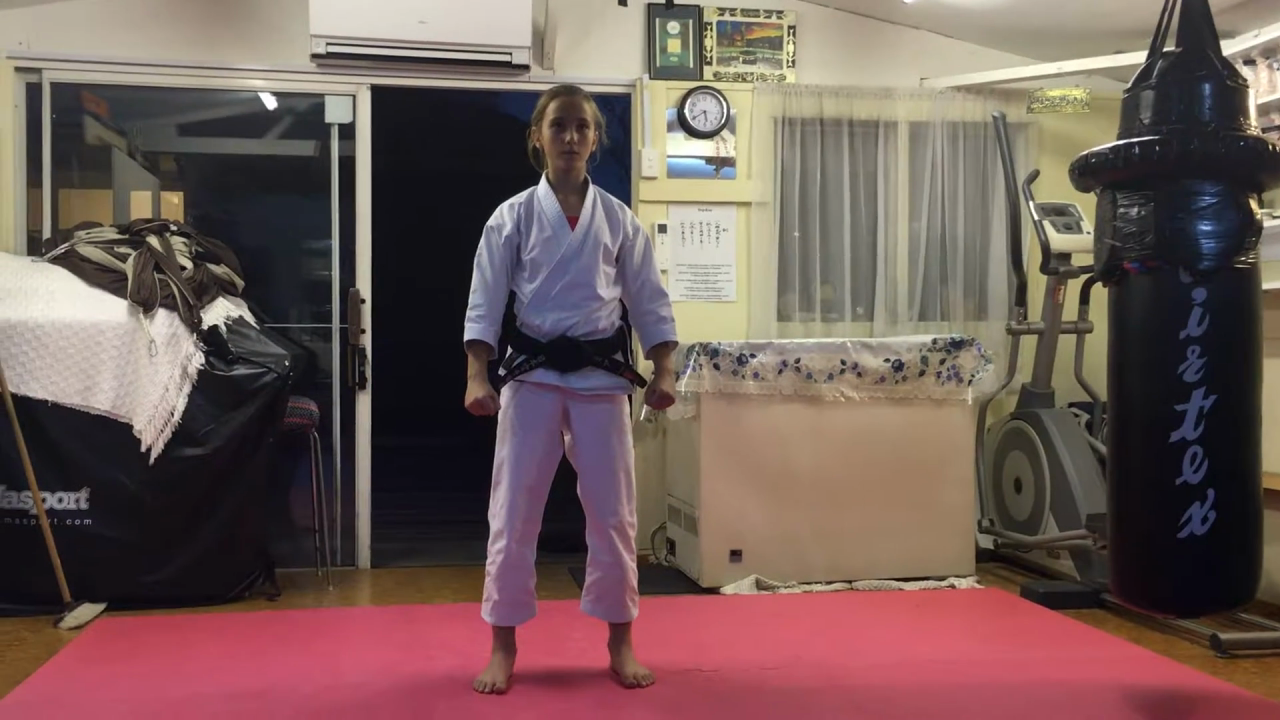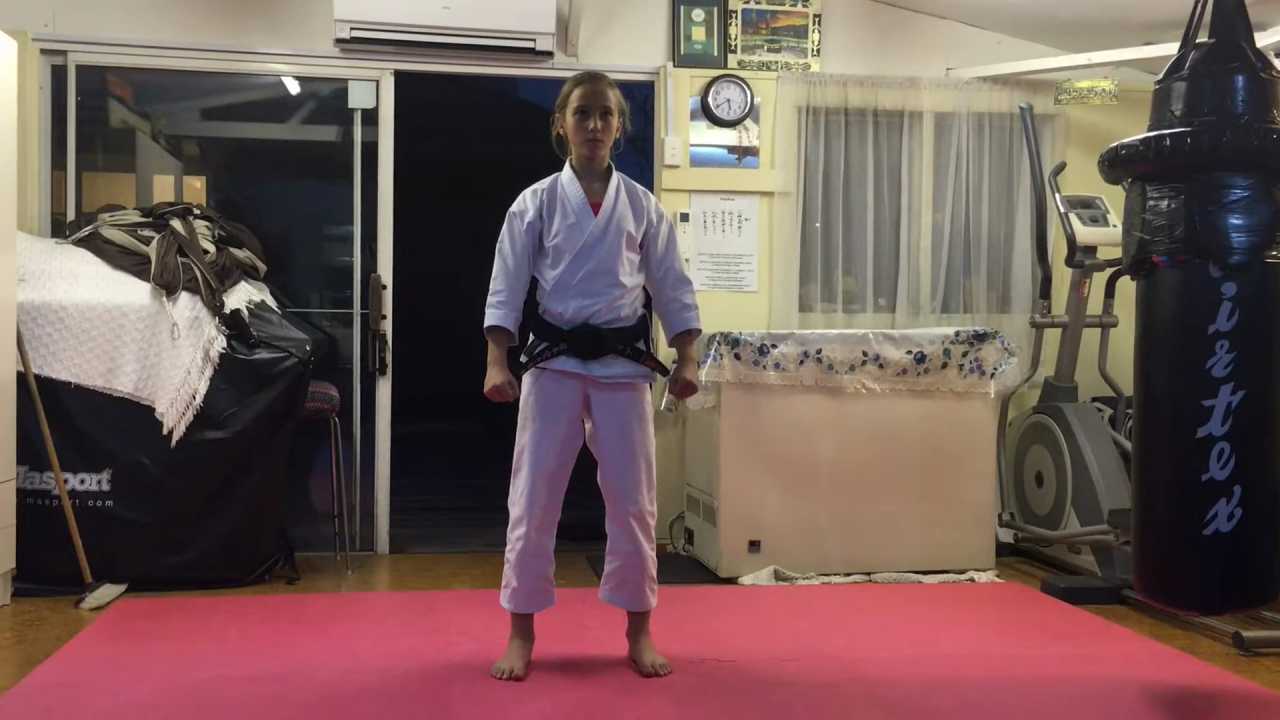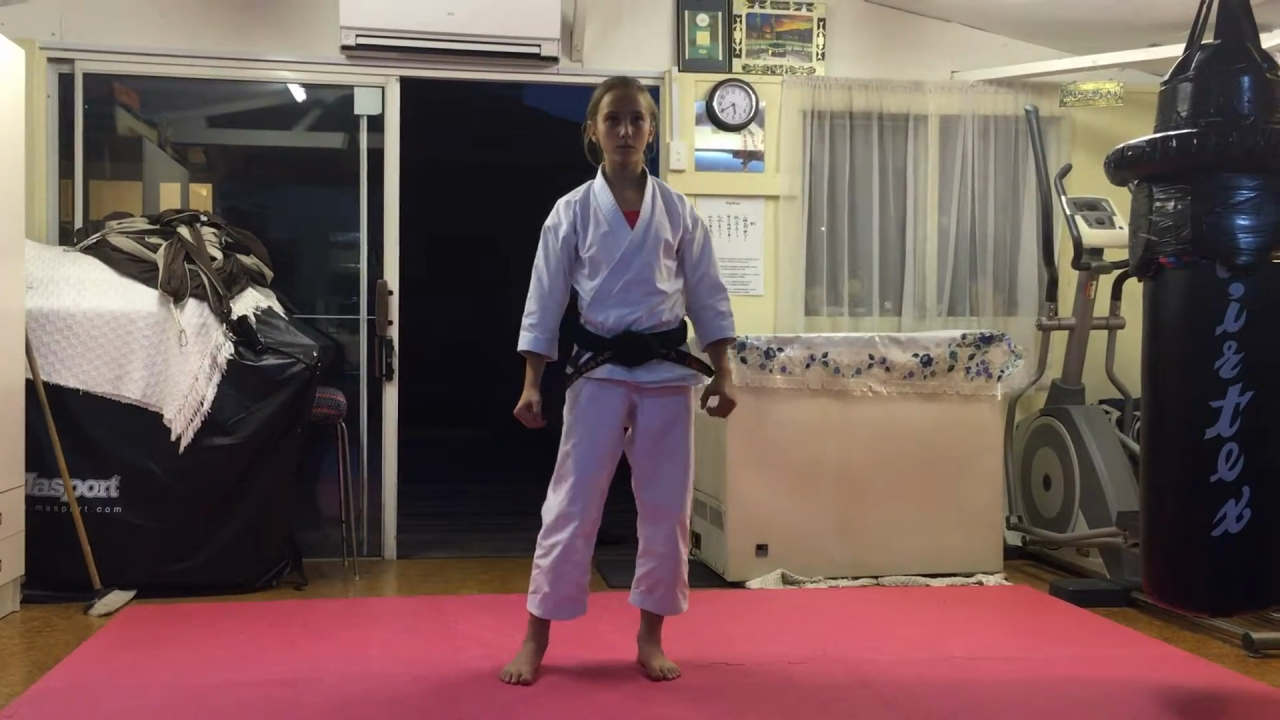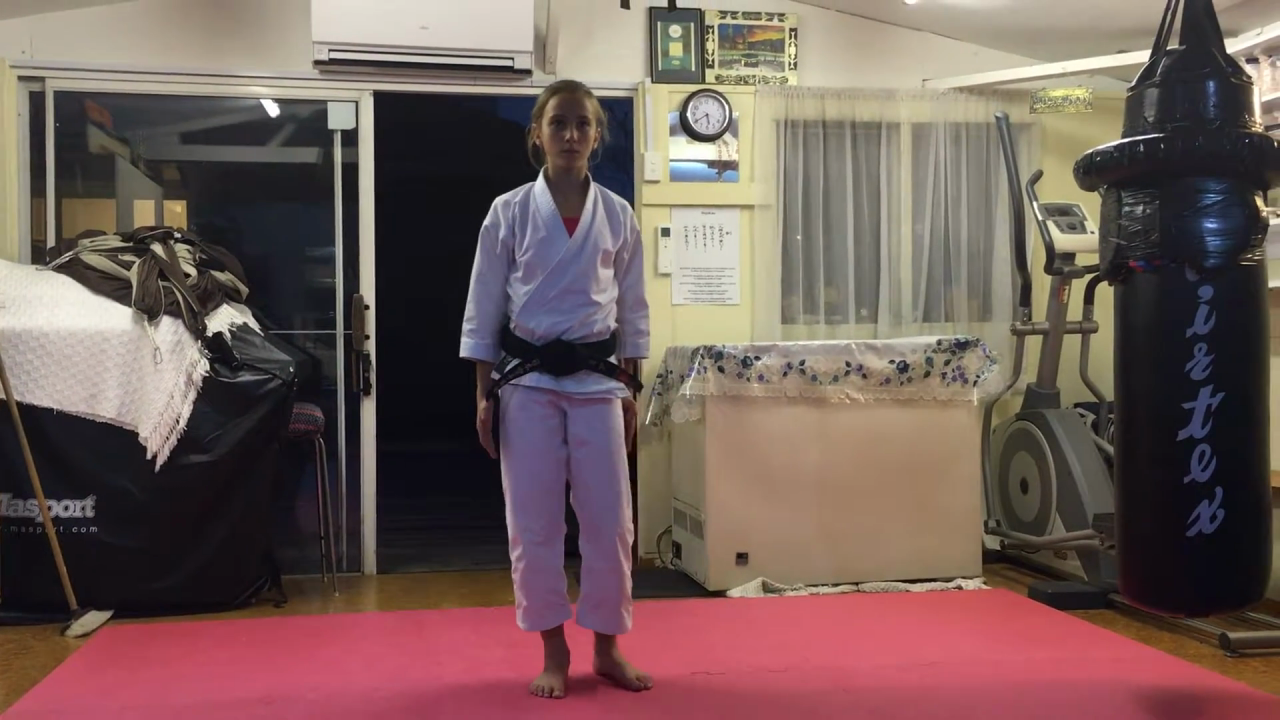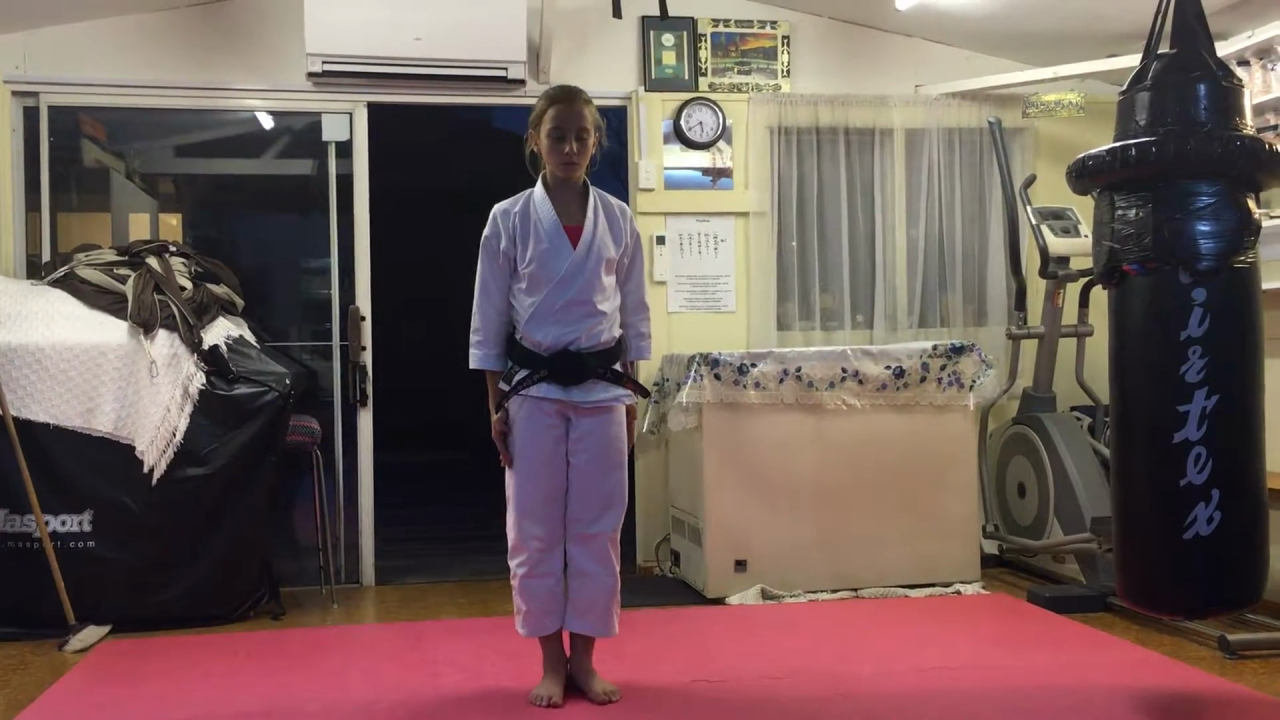
dt=1s
person 1, frame 1
left shoulder: (618, 219)
right shoulder: (513, 216)
left elbow: (649, 299)
right elbow: (485, 300)
left wrist: (664, 370)
right wrist: (477, 376)
left hip: (602, 376)
right hip: (531, 375)
left knee: (613, 511)
right knee: (514, 510)
left ankle: (620, 642)
right ankle: (503, 645)
person 1, frame 2
left shoulder: (641, 205)
right shoulder: (536, 202)
left elbow: (672, 286)
right elbow: (506, 286)
left wrist: (686, 359)
right wrist: (497, 362)
left hip: (623, 362)
right hip: (554, 360)
left knee: (632, 498)
right knee: (534, 497)
left ankle: (639, 629)
right ankle: (521, 631)
person 1, frame 3
left shoulder: (677, 210)
right shoulder: (572, 211)
left elbow: (707, 295)
right elbow: (546, 299)
left wrist: (721, 372)
right wrist: (533, 382)
left hip: (667, 370)
right hip: (599, 368)
left knee: (665, 505)
right knee: (573, 501)
left ankle: (650, 636)
right ankle: (537, 635)
person 1, frame 4
left shoulder: (617, 215)
right shoulder: (510, 212)
left elbow: (632, 308)
right elbow: (484, 307)
left wrist: (629, 388)
right wrist: (485, 393)
left hip: (596, 379)
right hip: (527, 379)
left knee: (607, 519)
right knee: (534, 520)
left ankle: (607, 646)
right ankle: (555, 651)
person 1, frame 5
left shoulder: (617, 220)
right shoulder: (509, 219)
left elbow: (633, 313)
right elbow: (489, 318)
left wrist: (628, 392)
right wrist: (496, 403)
left hip: (600, 386)
right hip: (532, 387)
left knee: (596, 526)
right knee: (535, 527)
left ankle: (584, 658)
right ankle: (551, 662)
